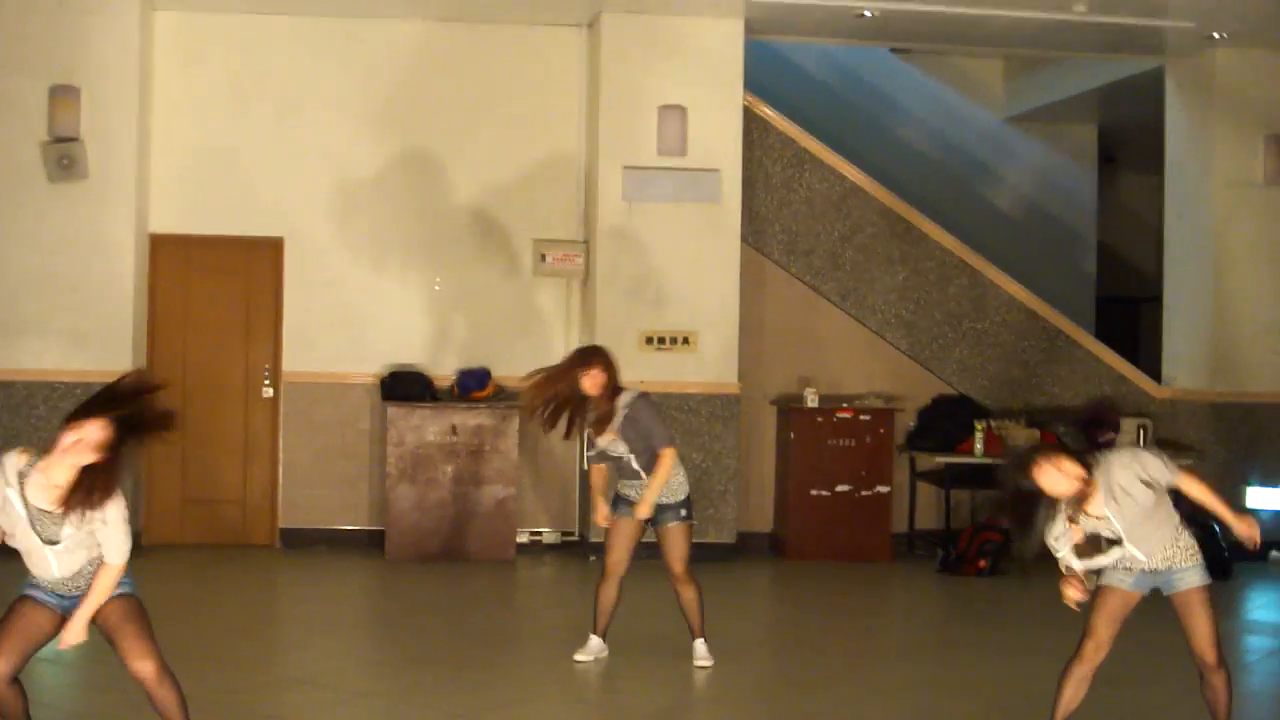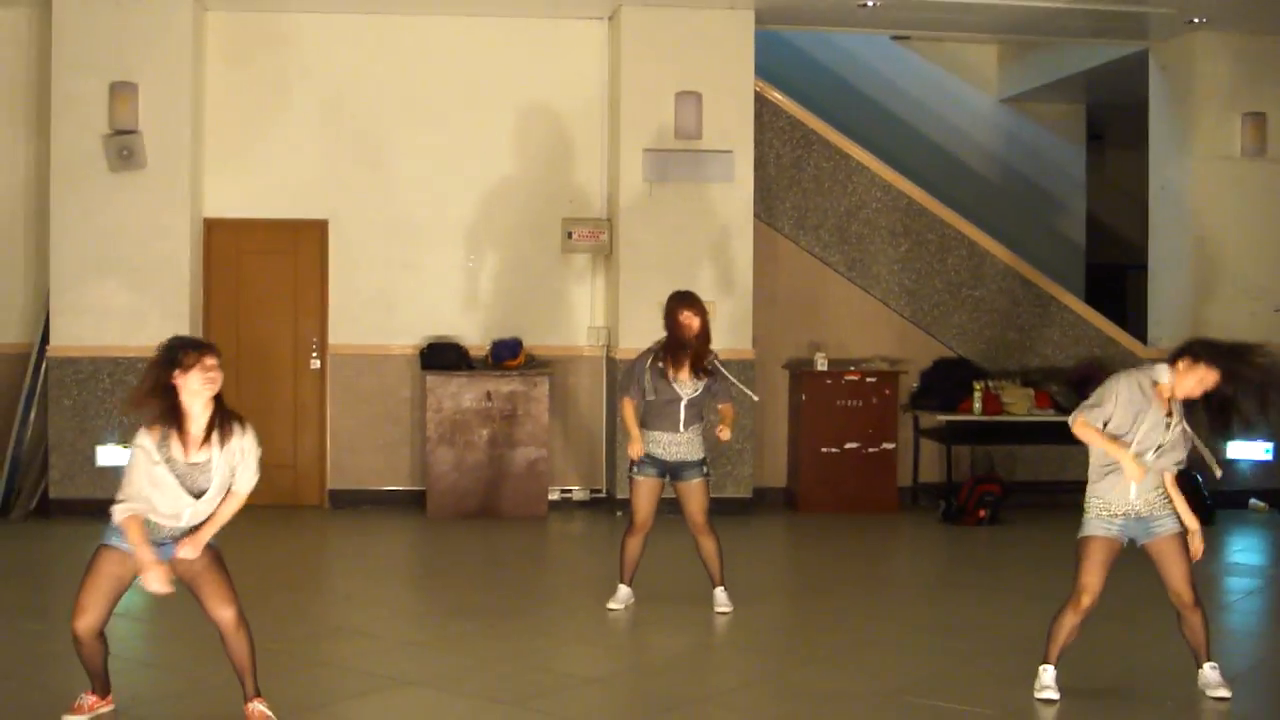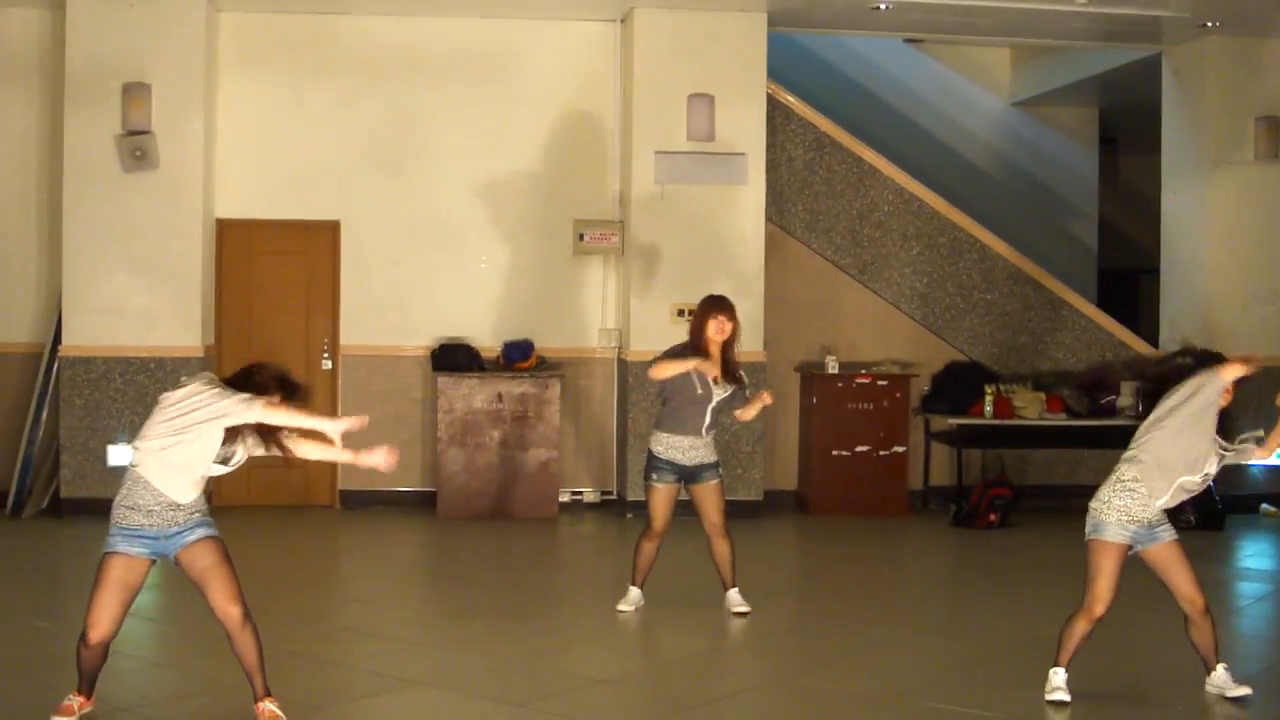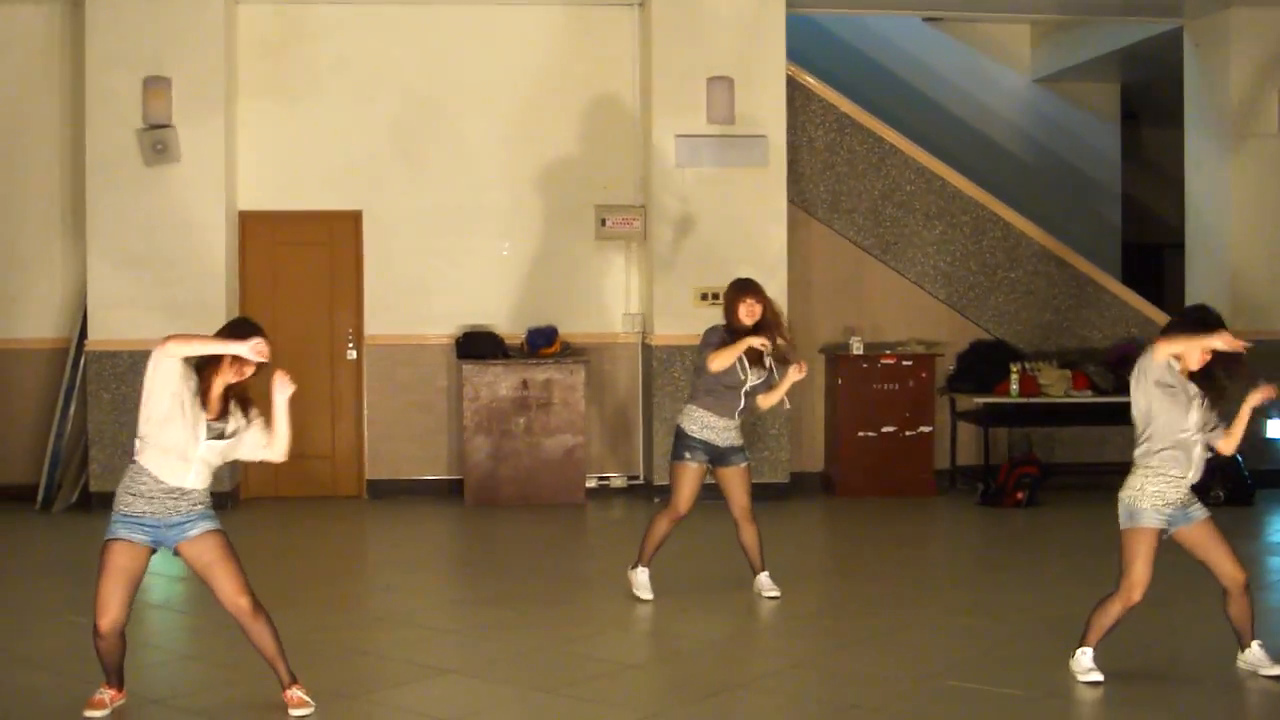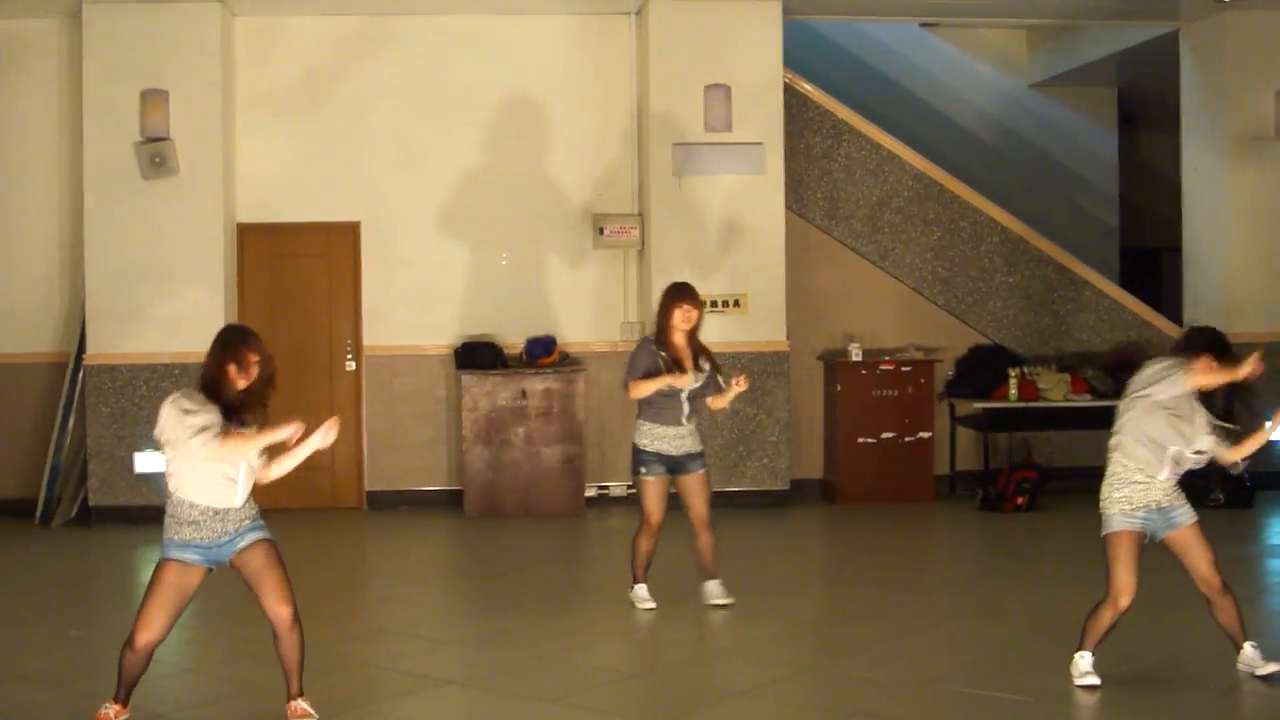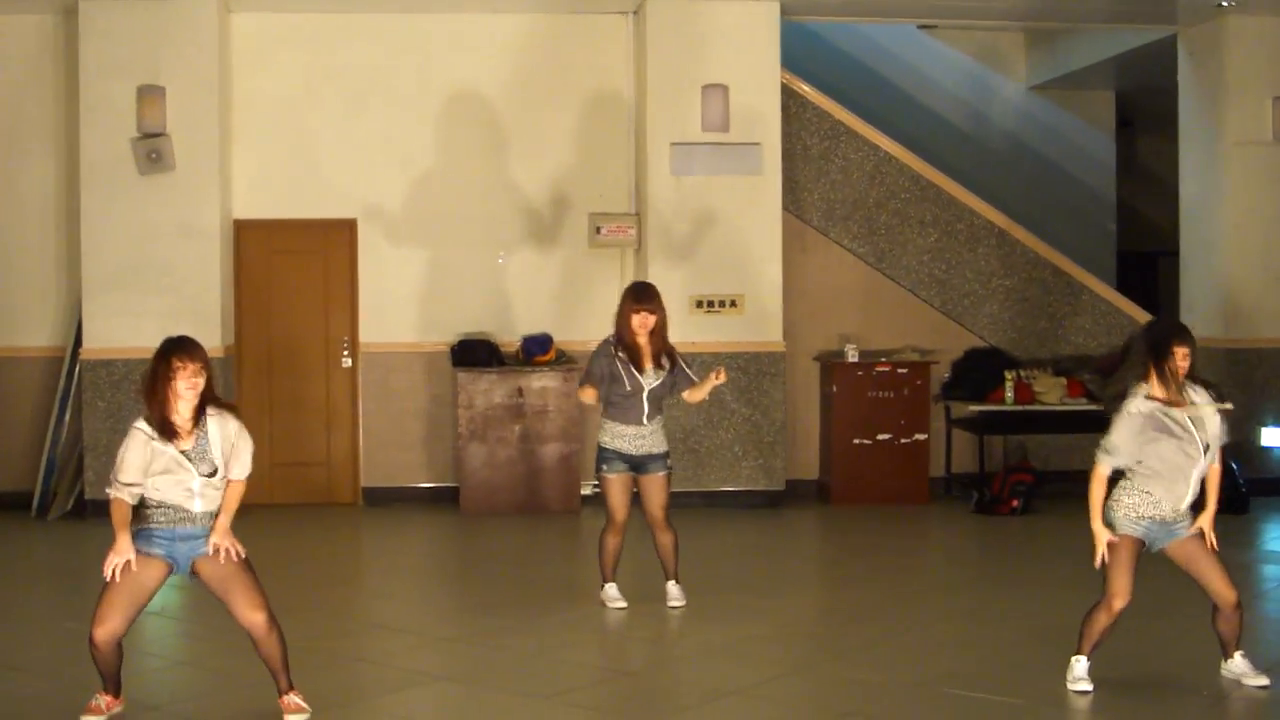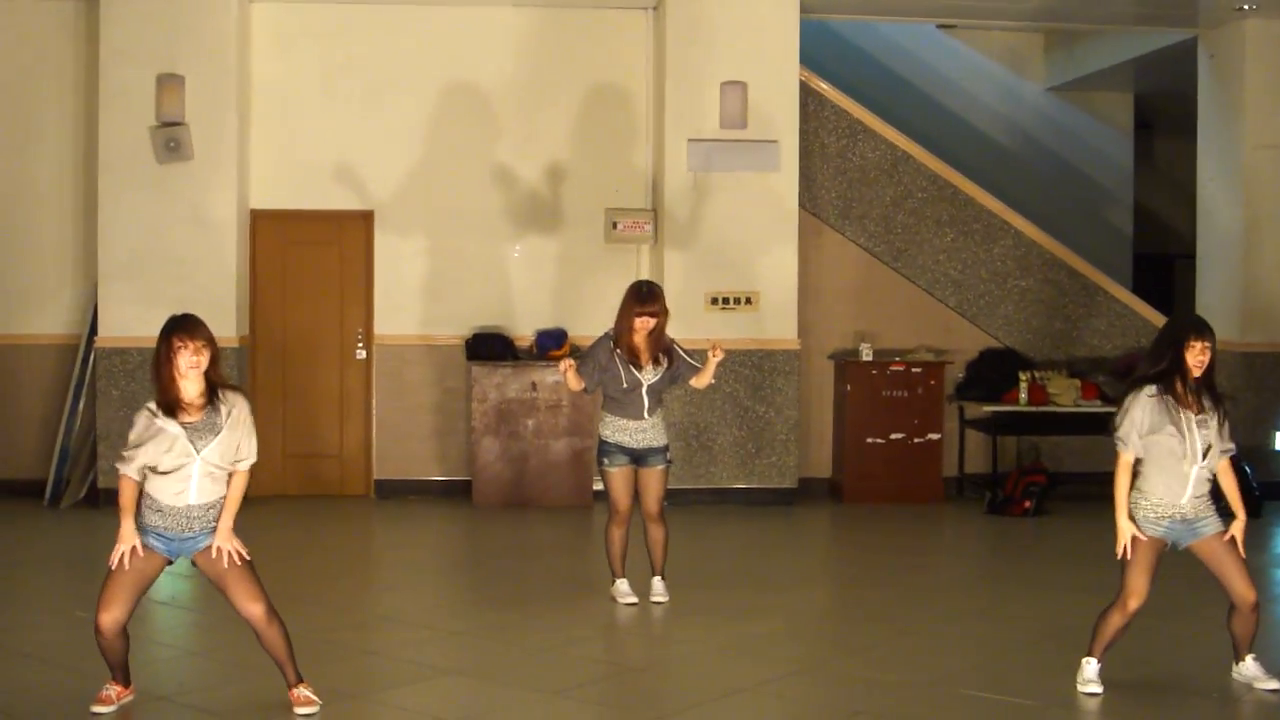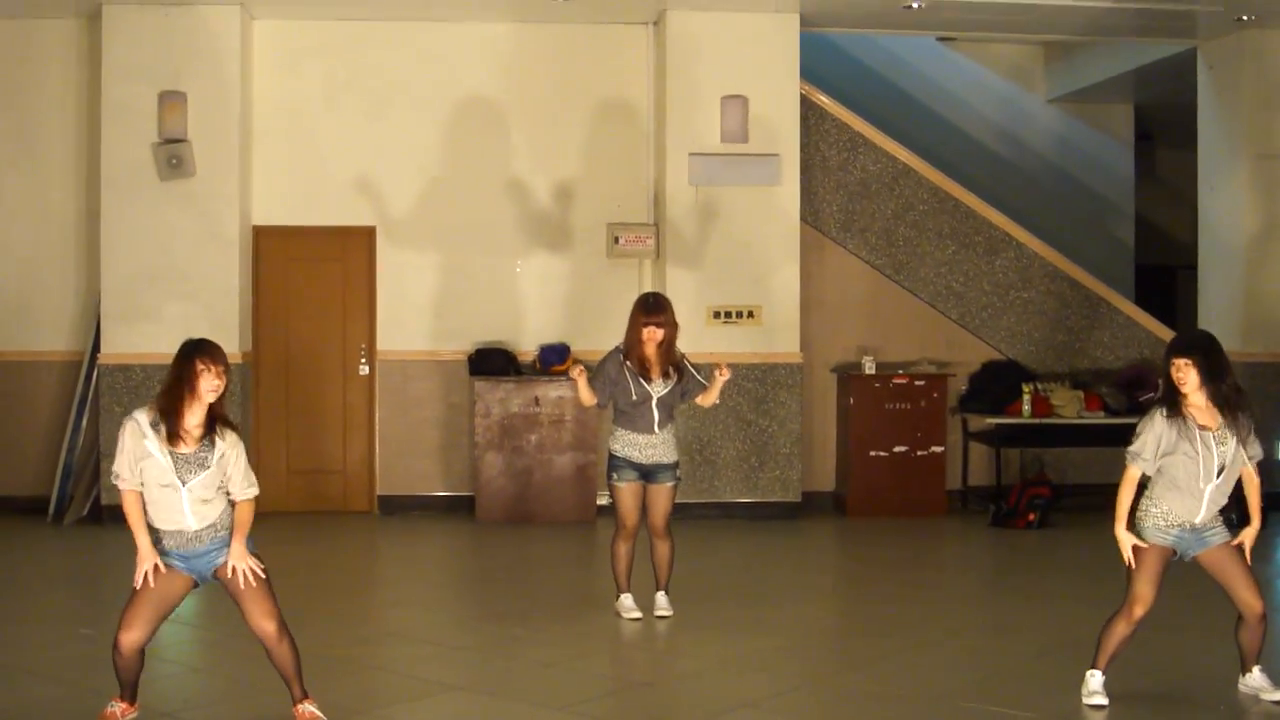
dt=0.4s
person 1, frame 1
left shoulder: (103, 499)
left elbow: (115, 563)
left wrist: (82, 618)
left hip: (100, 585)
right hip: (46, 588)
left knee: (146, 665)
person 1, frame 2
left shoulder: (237, 434)
right shoulder: (151, 442)
left elbow: (243, 487)
right elbow: (129, 509)
left wrist: (203, 536)
right wrist: (147, 560)
left hip: (191, 534)
right hip: (137, 532)
left knee: (228, 613)
right knee: (83, 625)
person 1, frame 3
left shoulder: (242, 427)
right shoulder: (204, 395)
left elbow: (290, 443)
right elbow: (259, 408)
left wrist: (358, 456)
right wrist: (327, 423)
left hip: (188, 520)
right hip: (135, 520)
left knee: (234, 613)
right knee: (96, 634)
person 1, frame 4
left shoulder: (238, 413)
right shoulder: (176, 379)
left elbow: (276, 452)
right elbow: (166, 347)
left wrist: (280, 400)
right wrist: (236, 343)
left hip: (191, 511)
right hip: (137, 509)
left knee: (244, 604)
right knee: (107, 623)
left ankle: (290, 686)
right ankle: (113, 688)
person 1, frame 5
left shoulder: (241, 413)
right shoulder: (181, 408)
left elbow: (264, 472)
right elbow: (214, 449)
left wrist: (312, 442)
right wrist: (274, 433)
left hip: (243, 527)
right hip: (188, 535)
left knee: (283, 612)
right knee: (143, 637)
person 1, frame 6
left shoulder: (224, 424)
right shoulder: (143, 435)
left elbow: (238, 474)
right elbow: (121, 492)
left wrist: (223, 524)
right wrist: (121, 537)
left hip: (206, 536)
right hip: (155, 534)
left knee: (259, 619)
right knee: (103, 633)
person 1, frame 7
left shoulder: (233, 405)
right shoulder: (152, 416)
left elbow: (241, 467)
right elbow: (129, 472)
left wrist: (226, 524)
right wrist: (127, 525)
left hip: (210, 528)
right hip: (153, 530)
left knee: (257, 609)
right knee: (107, 619)
left ankle: (296, 684)
right ankle: (121, 684)
person 1, frame 8
left shoulder: (226, 439)
right shoulder: (141, 426)
left elbow: (244, 496)
right elbow: (129, 486)
left wrist: (239, 544)
right wrist: (144, 545)
left hip: (223, 544)
right hip: (171, 552)
left knee: (270, 627)
right knee: (127, 639)
person 2, frame 1
left shoulder: (1123, 465)
right shoulder: (1063, 524)
left elbow: (1185, 480)
right elbow: (1073, 569)
left wrist: (1233, 518)
right wrist: (1070, 584)
left hip: (1179, 558)
right hip: (1127, 568)
left knee: (1209, 658)
right knee: (1091, 649)
person 2, frame 2
left shoulder: (1180, 422)
right shoulder: (1126, 386)
left elbow: (1166, 477)
right elbow: (1079, 424)
left wrist: (1191, 522)
right wrist: (1125, 455)
left hip: (1156, 512)
right hip: (1106, 510)
left knee: (1186, 598)
right knee: (1083, 599)
left ankle: (1208, 671)
right ankle: (1048, 672)
person 2, frame 3
left shoulder: (1213, 443)
right shoulder: (1193, 398)
right elbow: (1230, 368)
right wrist: (1237, 368)
left hip: (1153, 519)
right hip: (1117, 509)
left knee: (1197, 603)
right knee: (1095, 607)
left ankle: (1217, 675)
right ankle: (1057, 675)
person 2, frame 4
left shoulder: (1196, 395)
right shoulder: (1153, 371)
left elbow: (1226, 446)
right elbow: (1161, 346)
left wrist: (1249, 404)
right wrist: (1209, 338)
left hip: (1182, 498)
right hip: (1146, 495)
left knee: (1236, 578)
right knee: (1132, 591)
left ankle: (1249, 651)
right ankle: (1084, 655)
person 2, frame 5
left shoulder: (1194, 411)
right shoulder: (1159, 373)
left elbow: (1231, 455)
right elbow: (1199, 378)
right wrist: (1238, 372)
left hip: (1169, 500)
right hip: (1125, 499)
left knee: (1215, 584)
right knee: (1121, 597)
left ankle: (1246, 652)
right ankle: (1082, 659)
person 2, frame 6
left shoulder: (1198, 398)
right shoulder: (1135, 414)
left elbow: (1211, 455)
right elbow: (1101, 470)
left wrist: (1209, 510)
right wrist: (1097, 524)
left hip: (1176, 516)
right hip: (1133, 510)
left knee: (1229, 597)
right knee: (1116, 600)
left ankle: (1232, 660)
right ankle: (1079, 664)
person 2, frame 7
left shoulder: (1210, 403)
right shoulder: (1146, 399)
left elbow: (1222, 462)
right elbow: (1125, 461)
left wrist: (1240, 515)
right wrist: (1121, 518)
left hip: (1200, 512)
right hip: (1151, 511)
left knee: (1247, 597)
right knee: (1131, 601)
left ankle: (1244, 663)
right ankle: (1090, 665)
person 2, frame 8
left shoulder: (1234, 414)
right shoulder: (1163, 418)
left elbow: (1248, 469)
right elbow: (1132, 473)
right wrist: (1120, 527)
left hip: (1209, 525)
right hip: (1160, 522)
right knee: (1136, 607)
right ankle: (1095, 677)
person 3, frame 1
left shoulder: (636, 405)
right shoulder: (588, 419)
left elbow: (668, 453)
right elbow: (598, 465)
left wrist: (651, 498)
right wrist: (599, 499)
left hip: (669, 494)
right hip: (629, 496)
left knee: (679, 572)
right knee: (612, 570)
left ankle: (700, 643)
right ankle: (597, 640)
person 3, frame 2
left shoulder: (710, 363)
right shoulder: (651, 360)
left elbow: (723, 405)
right elbow: (628, 400)
left wrist: (726, 424)
right wrist: (634, 436)
left hip: (690, 454)
right hip: (651, 451)
left knee: (701, 526)
right knee: (639, 525)
left ankle: (719, 590)
right ankle: (625, 589)
person 3, frame 3
left shoulder: (731, 369)
right shoulder: (684, 353)
left elbow: (742, 412)
right elbow: (654, 371)
left wrist: (759, 402)
right wrist: (697, 362)
left hip: (704, 457)
right hip: (666, 453)
left knee: (717, 527)
right knee: (656, 529)
left ankle: (732, 592)
right ankle: (635, 591)
person 3, frame 4
left shoulder: (763, 354)
right shoulder: (718, 336)
left elbow: (763, 401)
right elbow: (713, 363)
left wrist: (789, 379)
right wrist: (747, 340)
left hip: (730, 438)
right hip: (696, 433)
left knee: (744, 511)
right knee: (678, 509)
left ankle: (761, 576)
right ankle: (640, 569)
person 3, frame 5
left shoulder: (701, 355)
right shoulder: (649, 349)
left elbow: (715, 402)
right elbow: (633, 390)
left wrist: (734, 390)
right wrist: (667, 379)
left hip: (688, 446)
right hip: (651, 446)
left knee: (701, 519)
right knee: (652, 523)
left ankle: (711, 583)
right ankle: (639, 586)
person 3, frame 6
left shoulder: (666, 354)
right shoulder: (609, 350)
left elbow: (691, 394)
right elbow: (587, 391)
left wrist: (710, 383)
right wrist: (587, 393)
left hip: (653, 445)
right hip: (615, 445)
left knee: (659, 519)
right knee: (617, 521)
left ankle: (673, 583)
right ankle: (608, 585)
person 3, frame 7
left shoulder: (666, 349)
right shoulder: (607, 346)
left elbow: (699, 381)
right elbow: (579, 384)
left wrist: (712, 362)
right wrist: (569, 370)
left hip: (653, 439)
right hip: (615, 440)
left knee: (653, 513)
right knee: (620, 513)
left ankle: (658, 579)
right ankle: (619, 581)
person 3, frame 8
left shoulder: (676, 363)
right shoulder: (618, 360)
left elbow: (705, 400)
right elbow: (591, 400)
left wrist: (718, 381)
right wrist: (581, 380)
left hip: (664, 455)
right hip: (625, 454)
left knee: (660, 528)
right knee: (627, 528)
left ankle: (662, 594)
right ankle: (623, 596)
